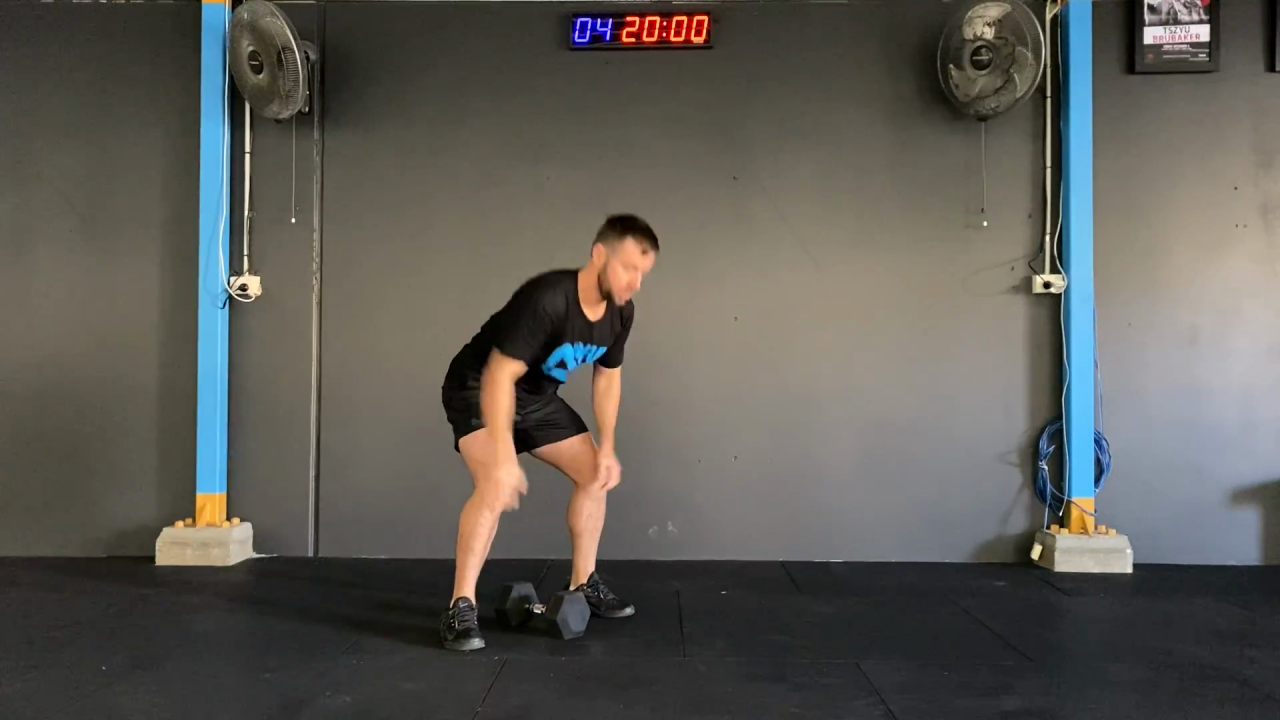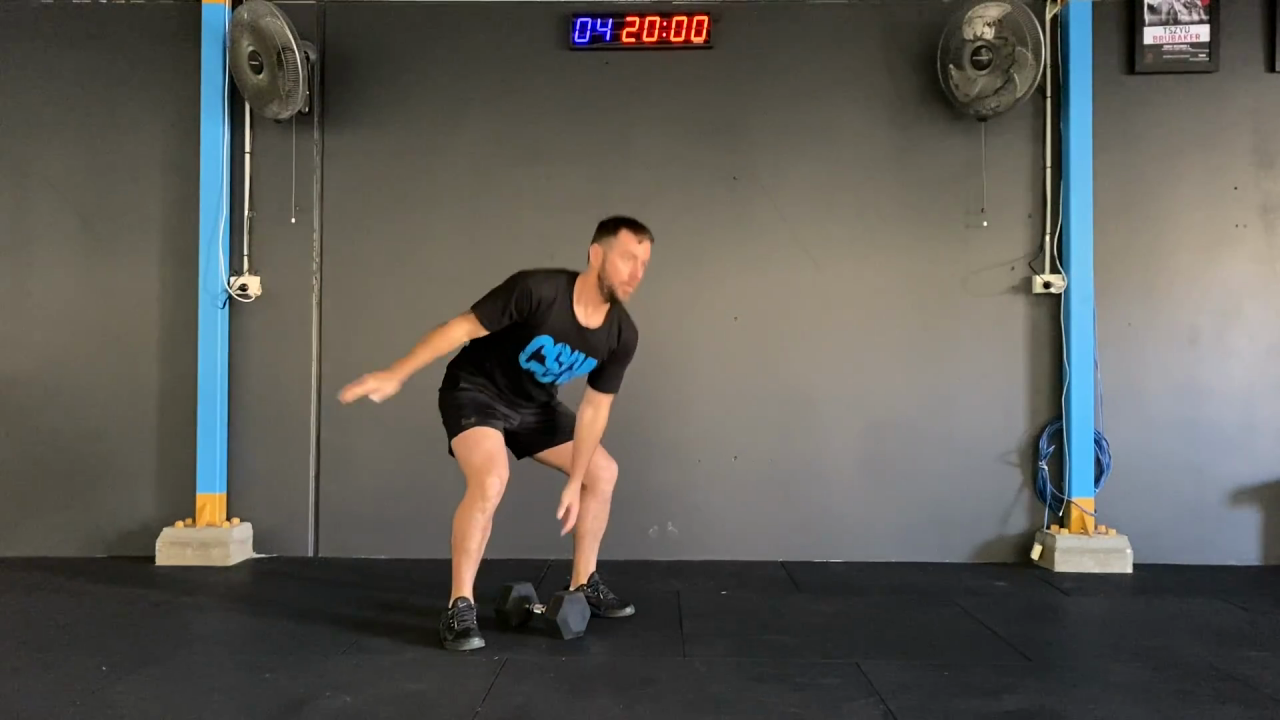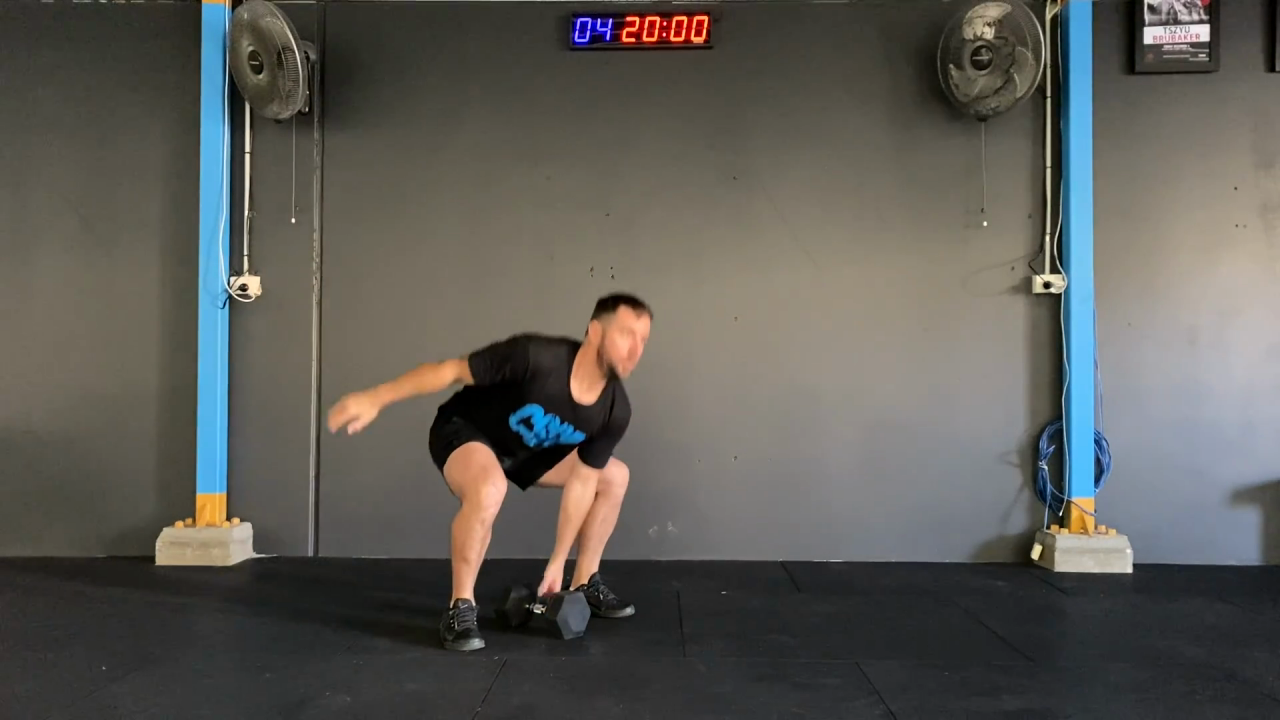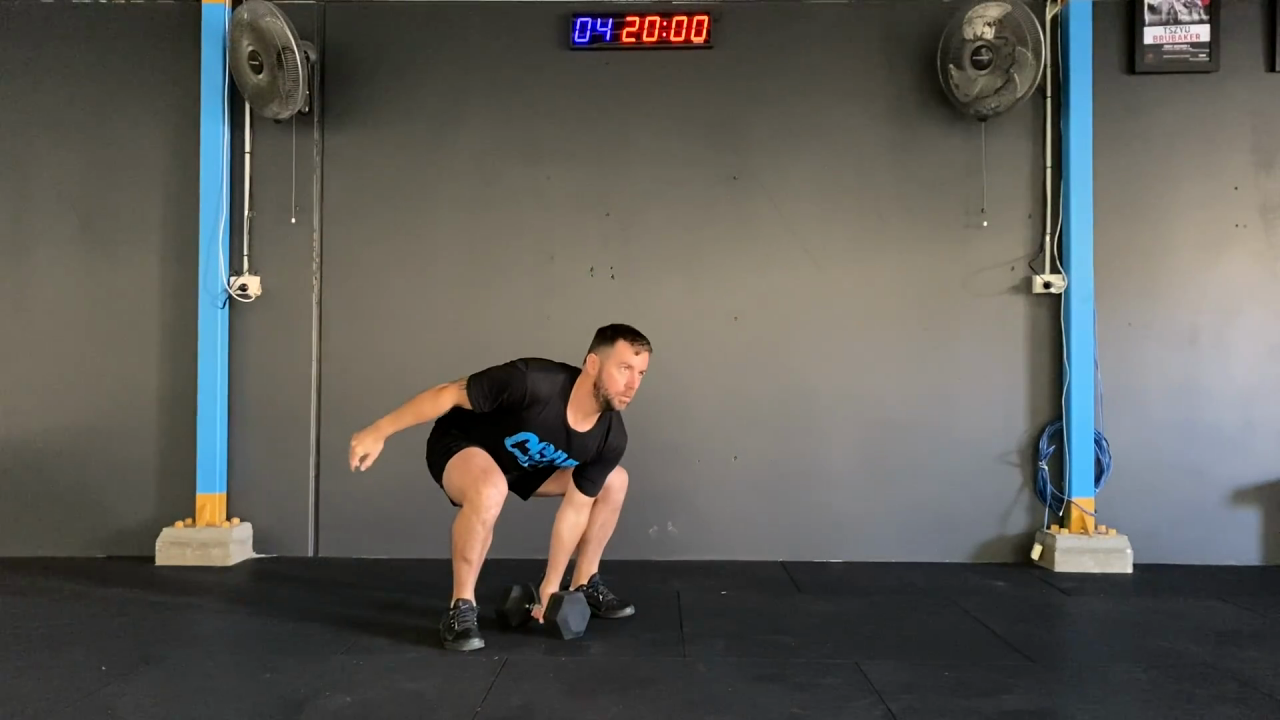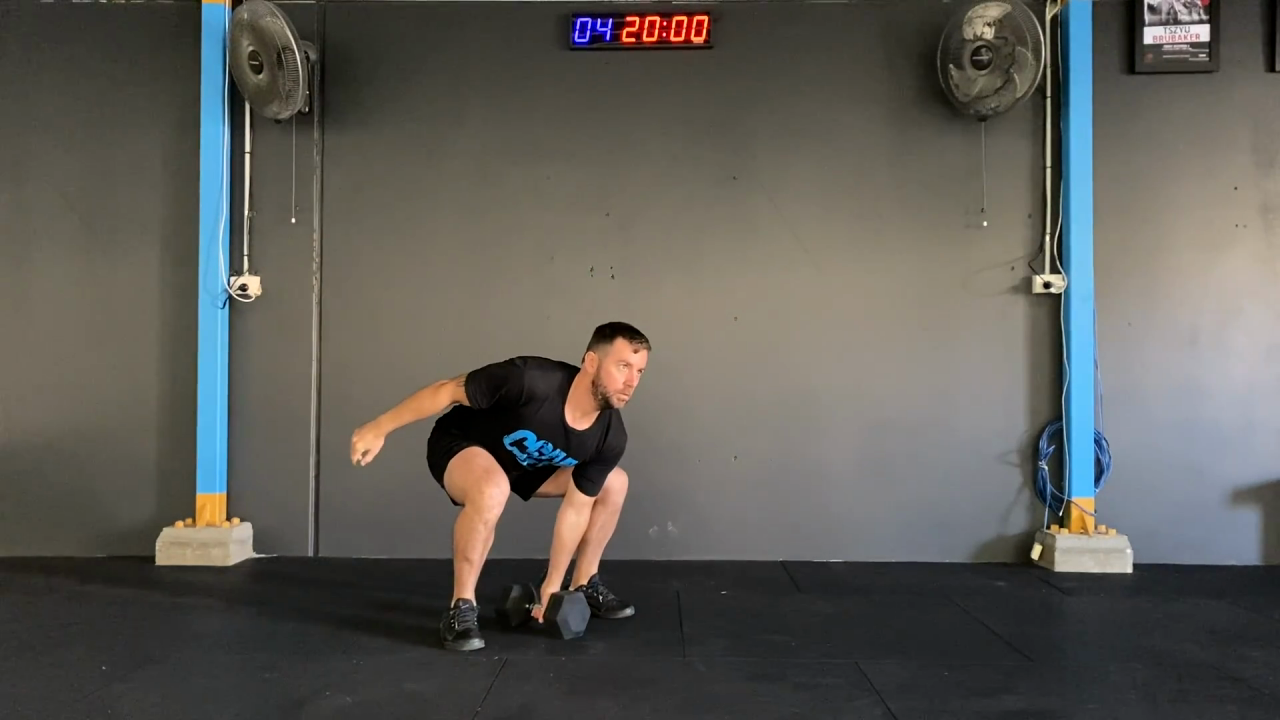
dt=0.3s
person 1, frame 1
left shoulder: (620, 315)
right shoulder: (547, 300)
left elbow: (606, 377)
right elbow: (499, 378)
left wrist: (607, 447)
right wrist: (502, 456)
left hip: (537, 393)
right hip: (476, 387)
left knee: (598, 473)
right knee: (499, 482)
left ankle: (583, 586)
right ankle: (460, 608)
person 1, frame 2
left shoulder: (622, 335)
right shoulder: (538, 291)
left elbow: (595, 407)
right elbow: (462, 327)
left wrist: (575, 481)
right wrist: (395, 374)
left hip: (533, 402)
right hip: (476, 389)
left knee: (603, 472)
right knee: (490, 481)
left ankle: (584, 583)
right ankle: (460, 605)
person 1, frame 3
left shoulder: (614, 413)
right shoulder: (535, 358)
left elbow: (582, 483)
right elbow: (451, 370)
left wrist: (558, 561)
right wrist: (376, 398)
left hip: (527, 448)
right hip: (464, 431)
left knee: (614, 478)
right knee: (488, 489)
left ankle: (584, 584)
right ankle: (460, 608)
person 1, frame 4
left shoulder: (610, 439)
right shoulder: (533, 383)
left elbow: (576, 507)
right elbow: (449, 394)
left wrist: (551, 585)
right wrist: (380, 431)
left hip: (523, 463)
right hip: (461, 444)
left knee: (614, 482)
right knee: (489, 491)
left ankle: (584, 585)
right ankle: (461, 608)
person 1, frame 5
left shoulder: (610, 437)
right shoulder: (530, 380)
left elbow: (577, 505)
right elbow: (447, 391)
left wrist: (552, 585)
right wrist: (380, 428)
left hip: (525, 462)
right hip: (460, 444)
left knee: (614, 484)
right knee: (491, 490)
left ankle: (583, 585)
right ankle: (461, 608)
